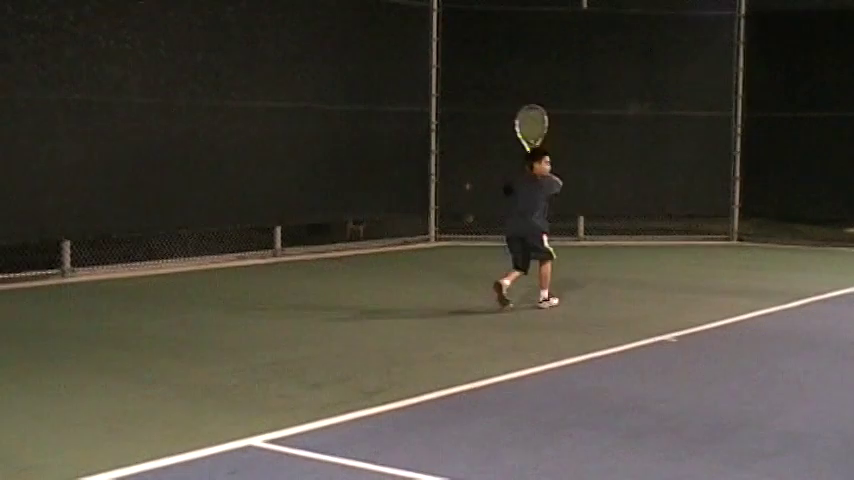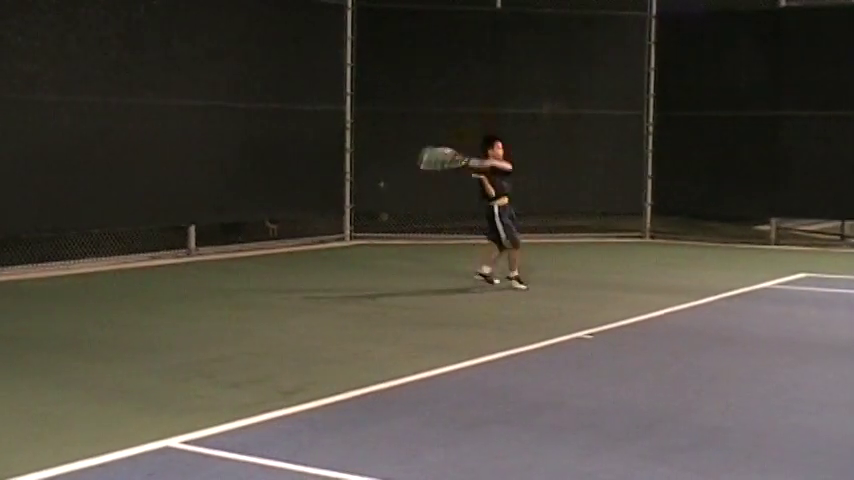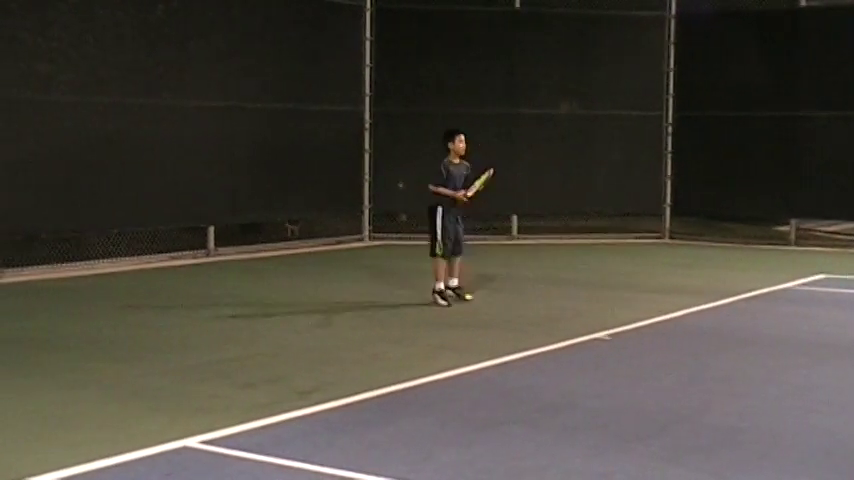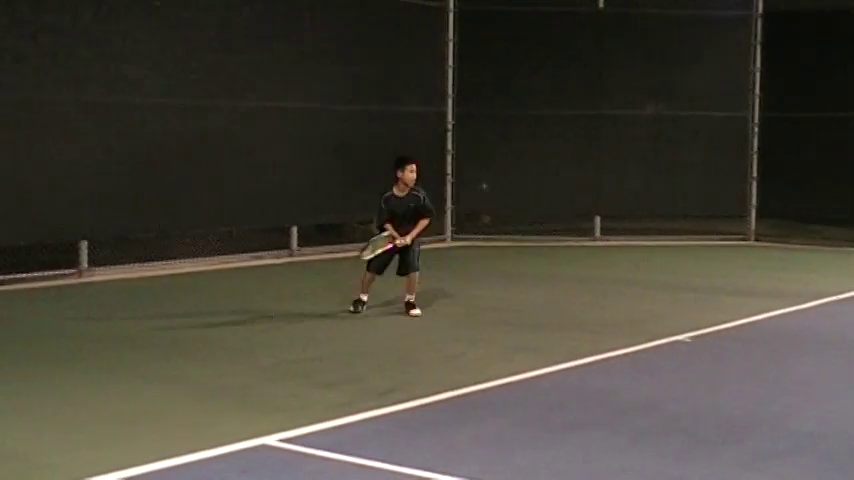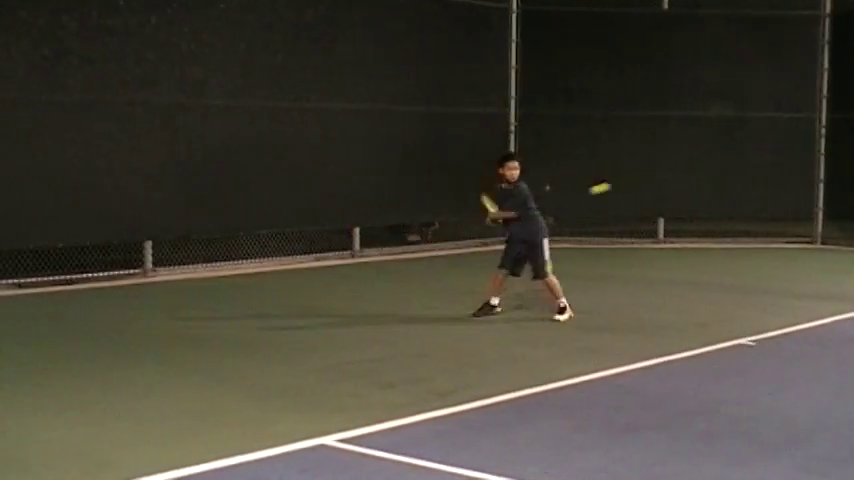
dt=1s
person 1, frame 1
left shoulder: (518, 181)
right shoulder: (546, 184)
left elbow: (506, 190)
right elbow: (559, 184)
right wrist: (547, 175)
left hip: (512, 230)
right hip: (534, 229)
left knee: (520, 268)
right knee: (547, 259)
left ankle: (503, 283)
right ankle: (544, 298)
person 1, frame 2
left shoulder: (504, 168)
right shoulder: (483, 173)
left elbow: (508, 167)
right elbow: (492, 194)
left wrist: (491, 162)
right wrist: (483, 179)
left hip: (506, 208)
right hip: (496, 211)
left knee: (498, 243)
right knee: (514, 243)
left ankle: (484, 271)
right ankle: (513, 276)
person 1, frame 3
left shoulder: (466, 167)
right shoulder: (443, 165)
right elbow: (432, 187)
left wrist: (464, 195)
right wrist: (453, 194)
left hip: (456, 212)
right hip: (441, 210)
left knee: (457, 250)
right knee: (441, 252)
left ankle: (454, 285)
right ankle: (438, 289)
person 1, frame 4
left shoulder: (419, 195)
right shoulder: (387, 198)
left elbow: (427, 217)
right elbow: (385, 223)
left wrist: (411, 236)
right wrist: (396, 237)
left hip: (411, 236)
right hip: (391, 236)
left knee: (413, 268)
right knee: (372, 269)
left ankle: (410, 301)
right ankle: (362, 299)
person 1, frame 5
left shoulder: (521, 189)
right shoulder: (501, 190)
left elbow: (512, 213)
right elbow: (501, 212)
left wrist: (494, 215)
right wrist: (495, 216)
left hip: (536, 234)
right hip: (516, 236)
left knee: (544, 274)
right knee: (503, 270)
left ankle: (563, 305)
right ankle: (493, 303)
